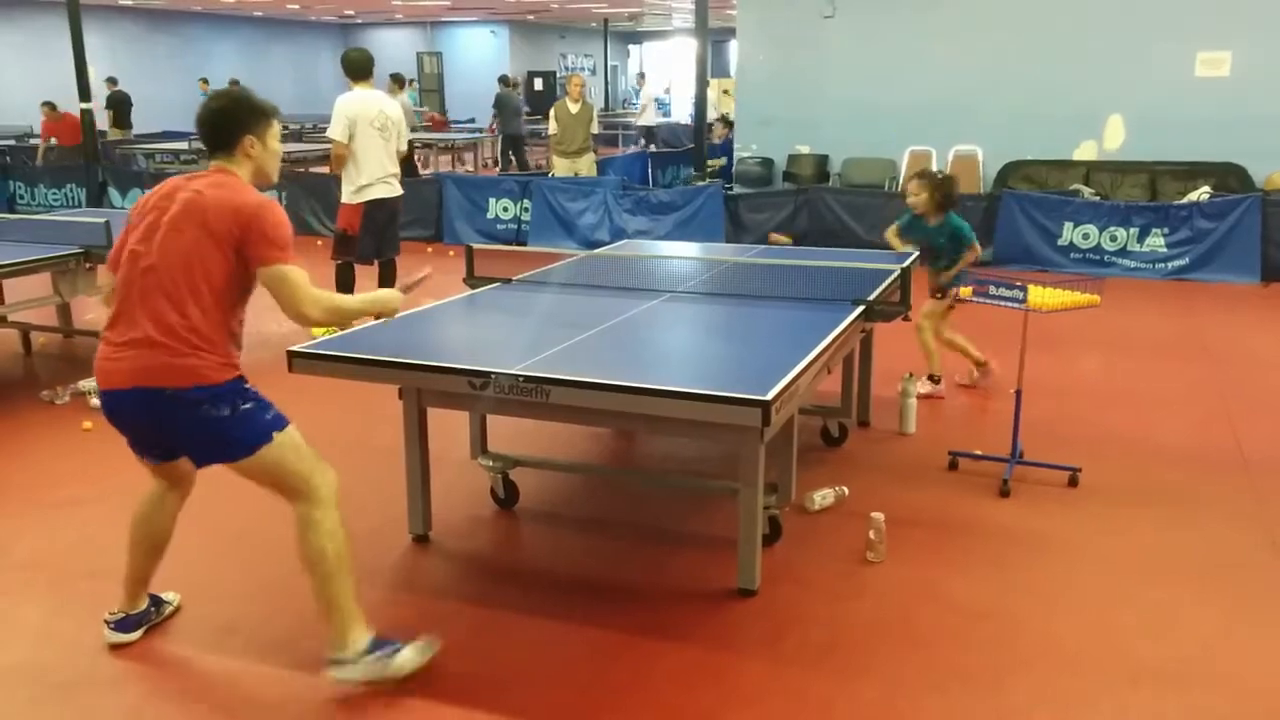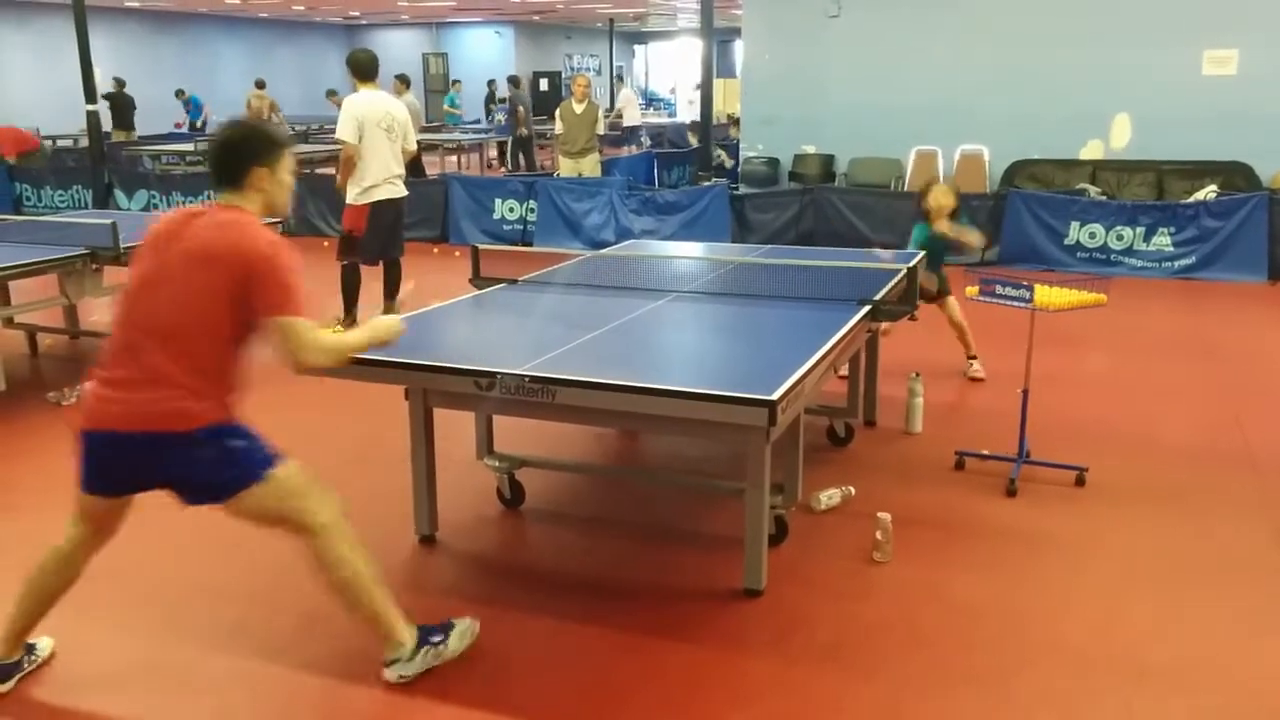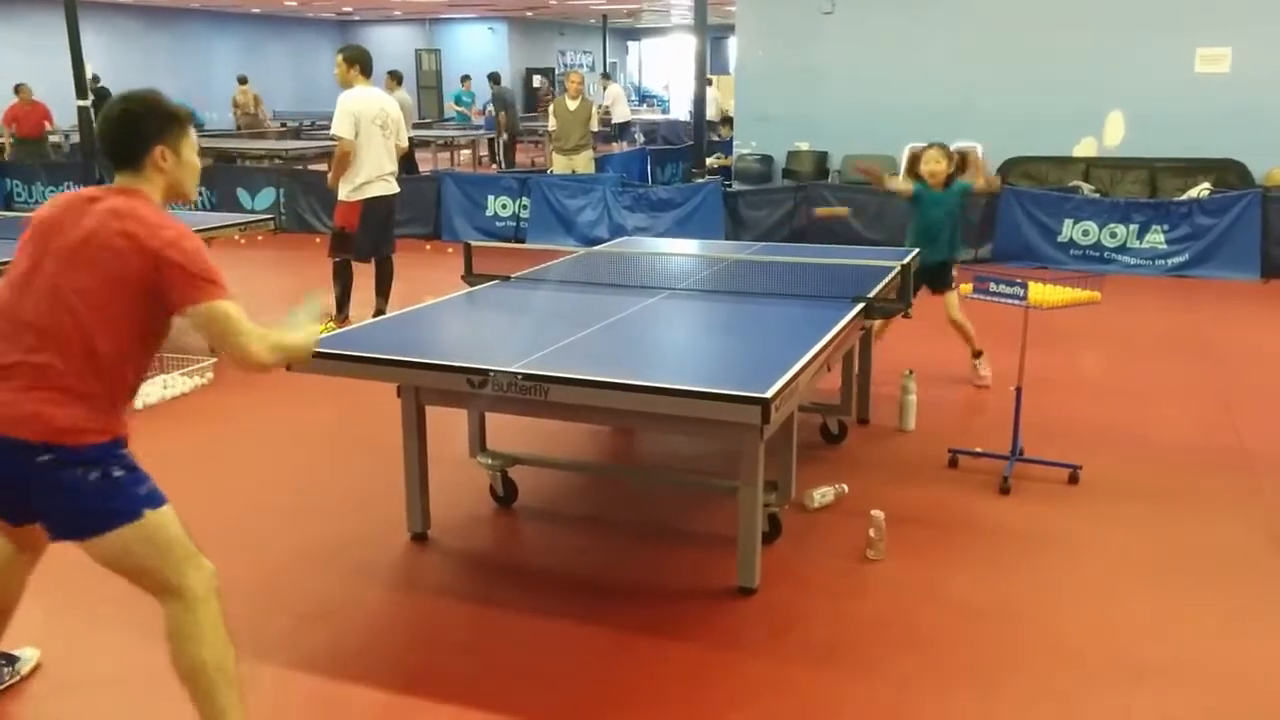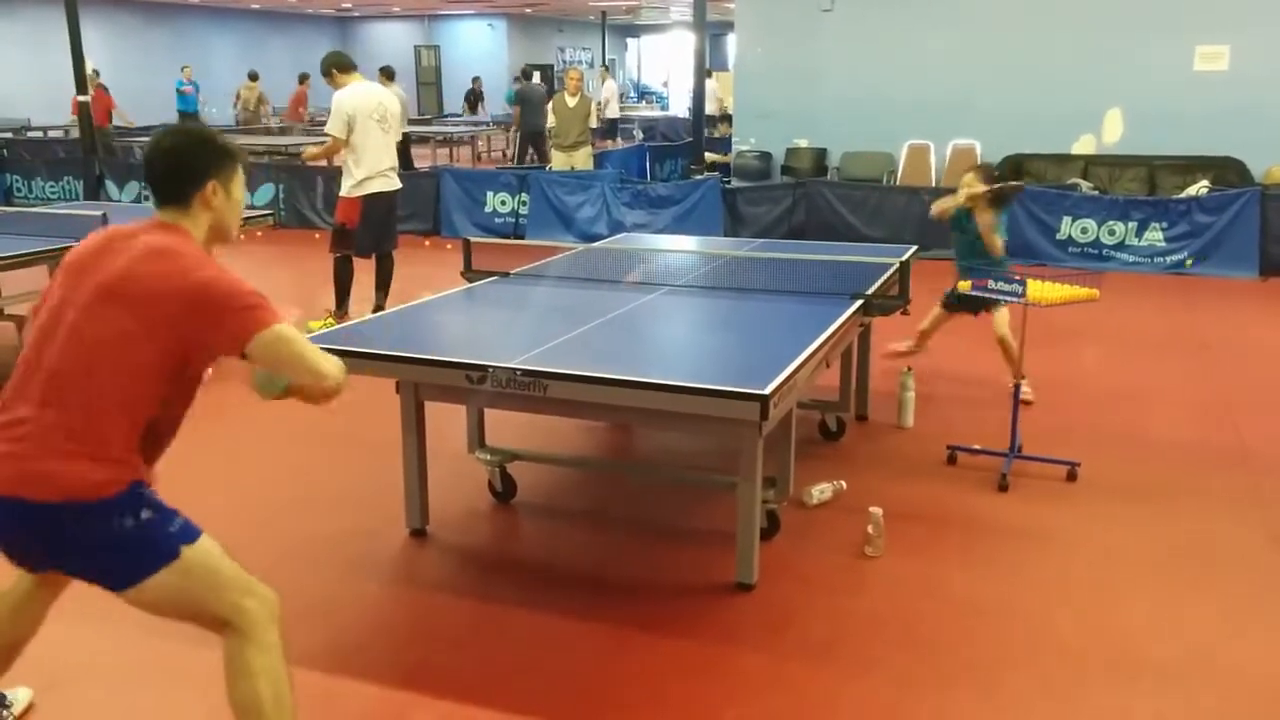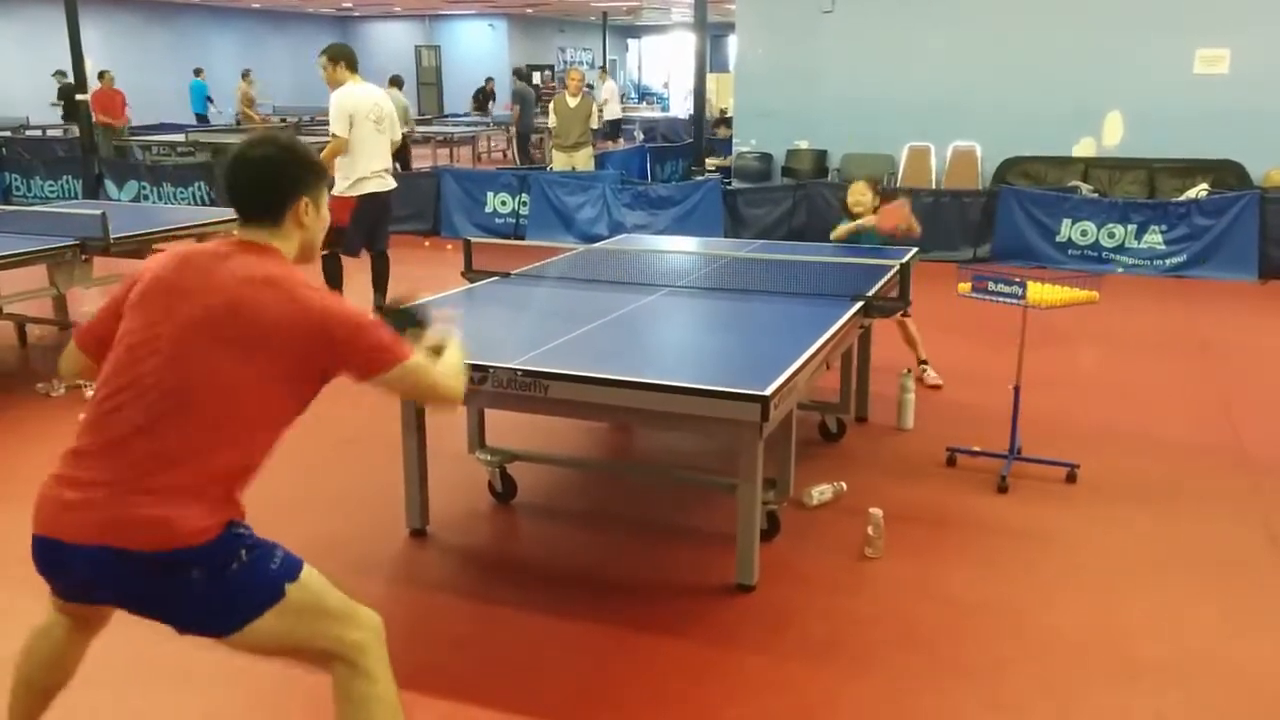
dt=1s
person 1, frame 1
left shoulder: (156, 198)
right shoulder: (253, 209)
left elbow: (112, 291)
right elbow: (307, 309)
right wrist: (380, 301)
left hip: (118, 382)
right hip: (192, 383)
left knee: (172, 480)
right knee: (315, 489)
left ankle: (130, 610)
right ankle: (352, 646)
person 1, frame 2
left shoulder: (164, 229)
right shoulder: (261, 248)
right elbow: (310, 354)
right wrist: (378, 330)
left hip: (104, 422)
right hip: (187, 426)
left knee: (88, 530)
right knee: (320, 520)
right ankle: (407, 645)
person 1, frame 3
left shoulder: (56, 212)
right shoulder: (165, 240)
right elbow: (252, 352)
right wrist: (304, 337)
right hip: (63, 443)
right knee: (190, 586)
person 1, frame 4
left shoulder: (92, 250)
right shoulder: (207, 282)
right elbow: (321, 380)
right wrist: (333, 372)
right hip: (82, 494)
right knee: (253, 614)
person 1, frame 5
left shoulder: (160, 269)
right shoulder: (318, 313)
left elbow: (74, 364)
right elbow: (446, 390)
right wrist: (450, 346)
left hip: (60, 525)
right hip: (172, 542)
left knee: (73, 615)
right knee: (358, 642)
person 2, frame 1
left shoulder: (346, 102)
right shoulder: (391, 103)
left elbow: (339, 150)
right elbow: (402, 150)
left wrist: (337, 169)
left hip: (359, 193)
right hip: (390, 190)
left knee: (344, 259)
right knee: (387, 257)
person 2, frame 2
left shoulder: (353, 103)
right shoulder: (397, 105)
left elbow: (349, 153)
right elbow: (411, 150)
left wrist: (342, 179)
left hip: (365, 195)
right hip: (395, 192)
left knee: (349, 260)
right knee: (391, 258)
left ankle: (349, 320)
right ankle: (388, 315)
person 2, frame 3
left shoulder: (350, 99)
right shoulder: (390, 101)
left elbow: (345, 149)
right elbow: (402, 147)
left wrist: (334, 176)
left hip: (358, 192)
right hip: (387, 189)
left knee: (342, 257)
right knee: (383, 255)
left ankle: (341, 319)
right ankle: (380, 314)
person 2, frame 4
left shoulder: (343, 97)
right shoulder: (388, 95)
left elbow: (336, 145)
left wrist: (314, 154)
left hip: (358, 188)
right hip: (388, 184)
left knee: (342, 252)
right knee: (384, 250)
left ankle: (340, 315)
right ankle: (380, 309)
person 2, frame 5
left shoulder: (342, 96)
right shoulder: (381, 96)
left elbow: (339, 144)
right elbow: (396, 141)
left hip: (353, 189)
right hip: (382, 185)
left knee: (330, 250)
right knee: (378, 249)
right ankle: (380, 307)
person 3, frame 1
left shoulder: (955, 225)
right shoulder: (914, 218)
left elbow: (975, 251)
right elbow: (890, 233)
left wrist: (950, 273)
right wrist: (904, 253)
left hip: (951, 280)
right hip: (937, 278)
left knee: (923, 323)
right knee: (939, 331)
left ankle: (934, 381)
right ankle: (982, 366)
person 3, frame 2
left shoulder: (955, 223)
right shoulder: (921, 230)
left elbow: (977, 242)
left wrist: (953, 232)
right wrist: (922, 278)
left hip: (936, 277)
left knee: (957, 318)
right knee: (884, 326)
left ankle: (972, 359)
person 3, frame 3
left shoulder: (958, 188)
right shoulder: (918, 190)
left elbow: (991, 186)
right elbow: (896, 185)
left wrist: (979, 170)
right wrist: (879, 177)
left hip: (942, 264)
left knee: (956, 317)
left ankle: (978, 358)
person 3, frame 4
left shoulder: (998, 217)
right shoulder: (960, 212)
left elbow: (997, 253)
right elbow: (935, 213)
left wrist: (987, 230)
right wrist: (962, 198)
left knee: (1002, 334)
right knee: (925, 330)
left ankle: (1020, 380)
right ankle: (916, 346)
person 3, frame 5
right shoulder: (849, 224)
left elbow: (914, 234)
right elbow: (834, 237)
left wrist: (907, 215)
right wrist: (858, 224)
left knee: (901, 316)
left ankle: (923, 366)
